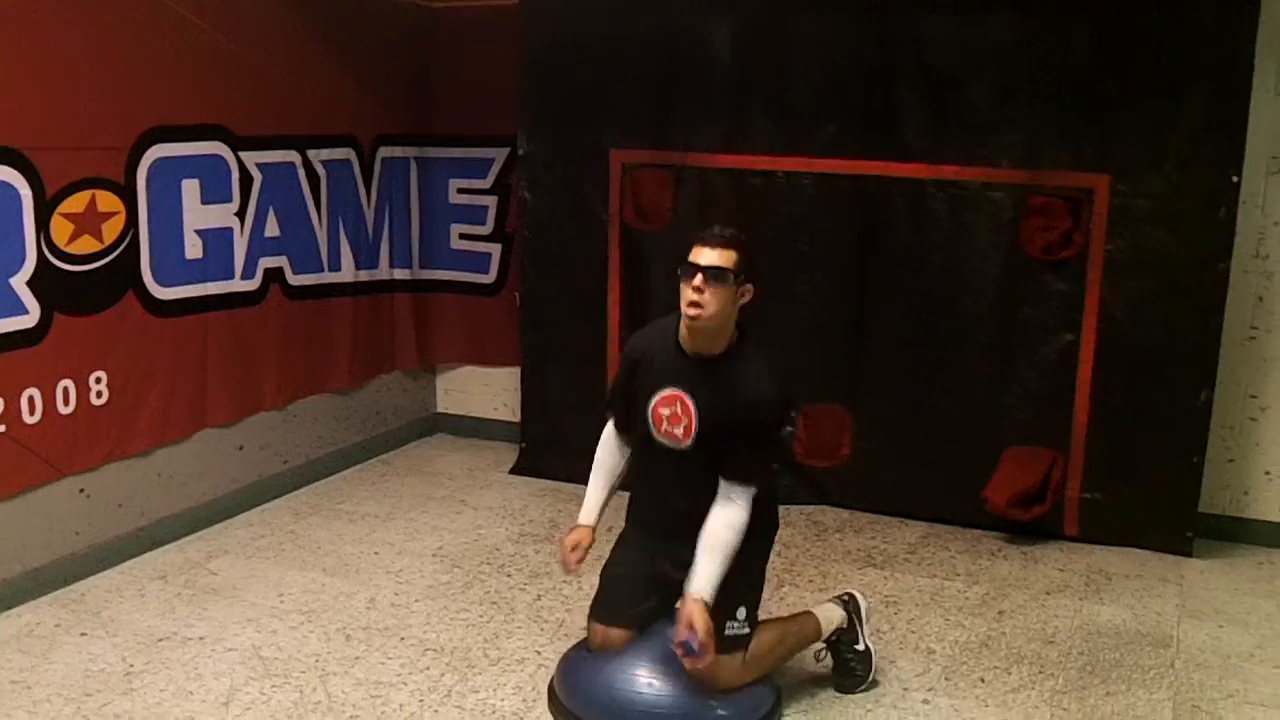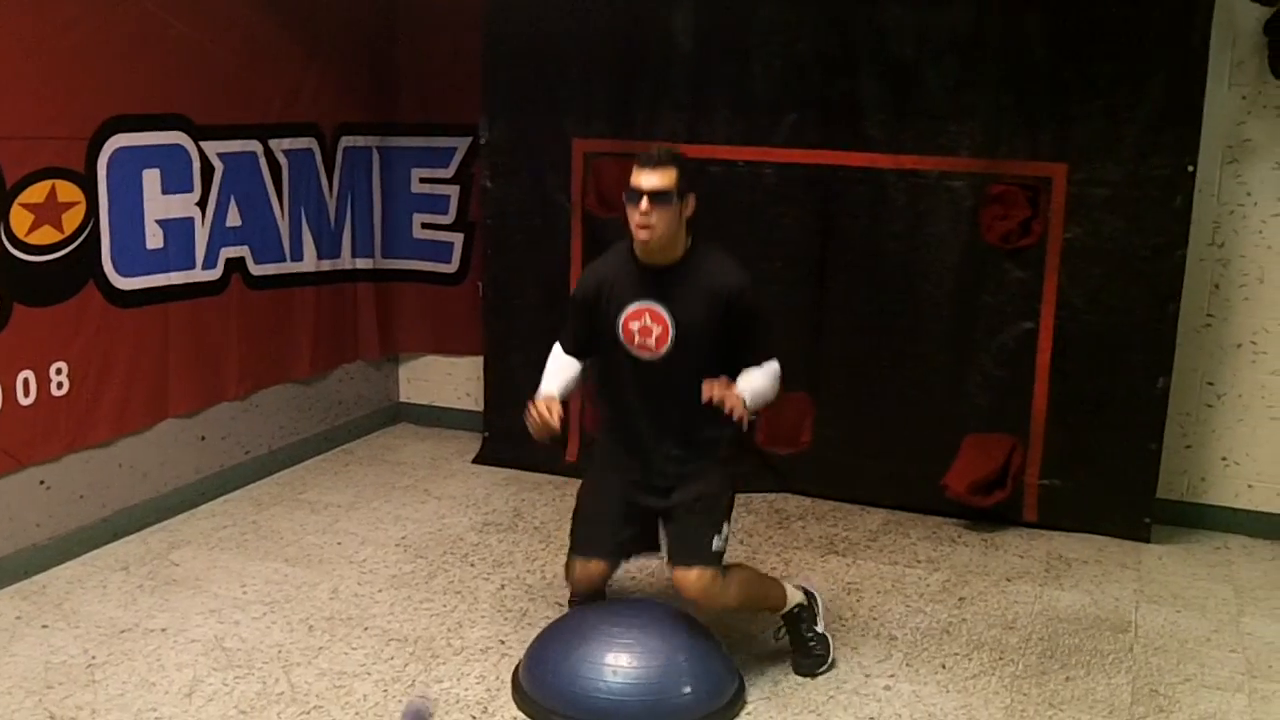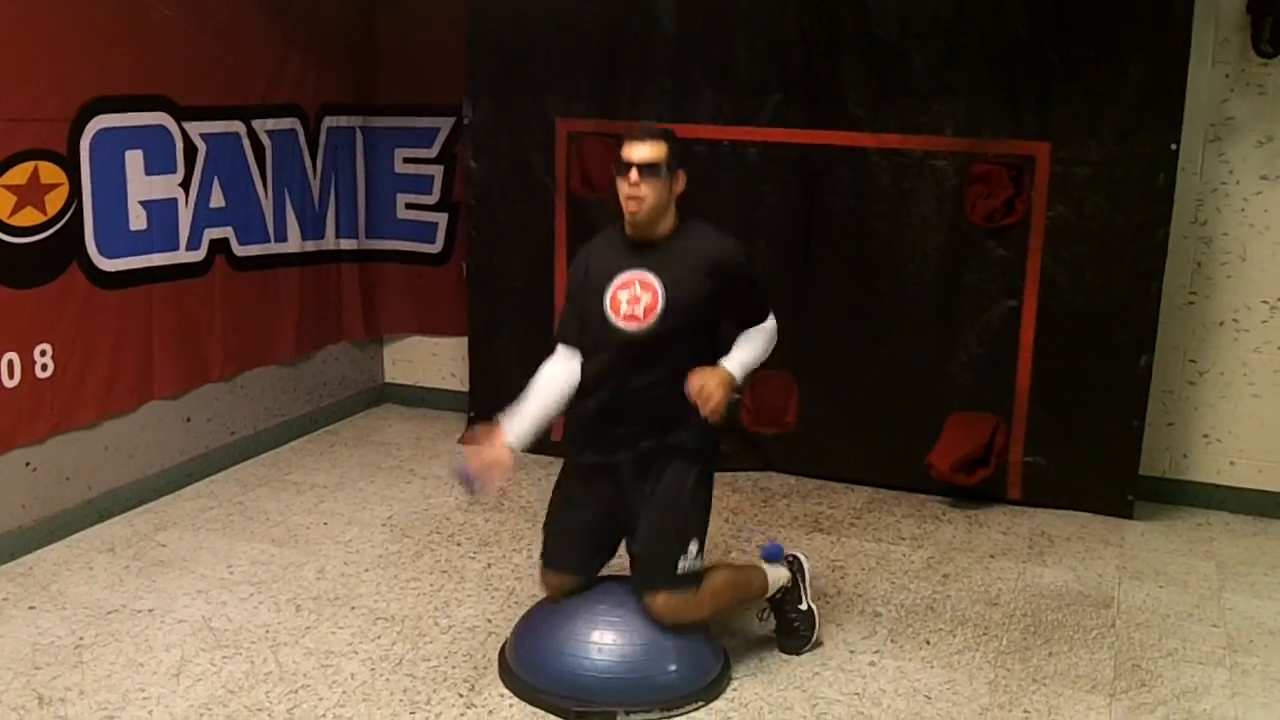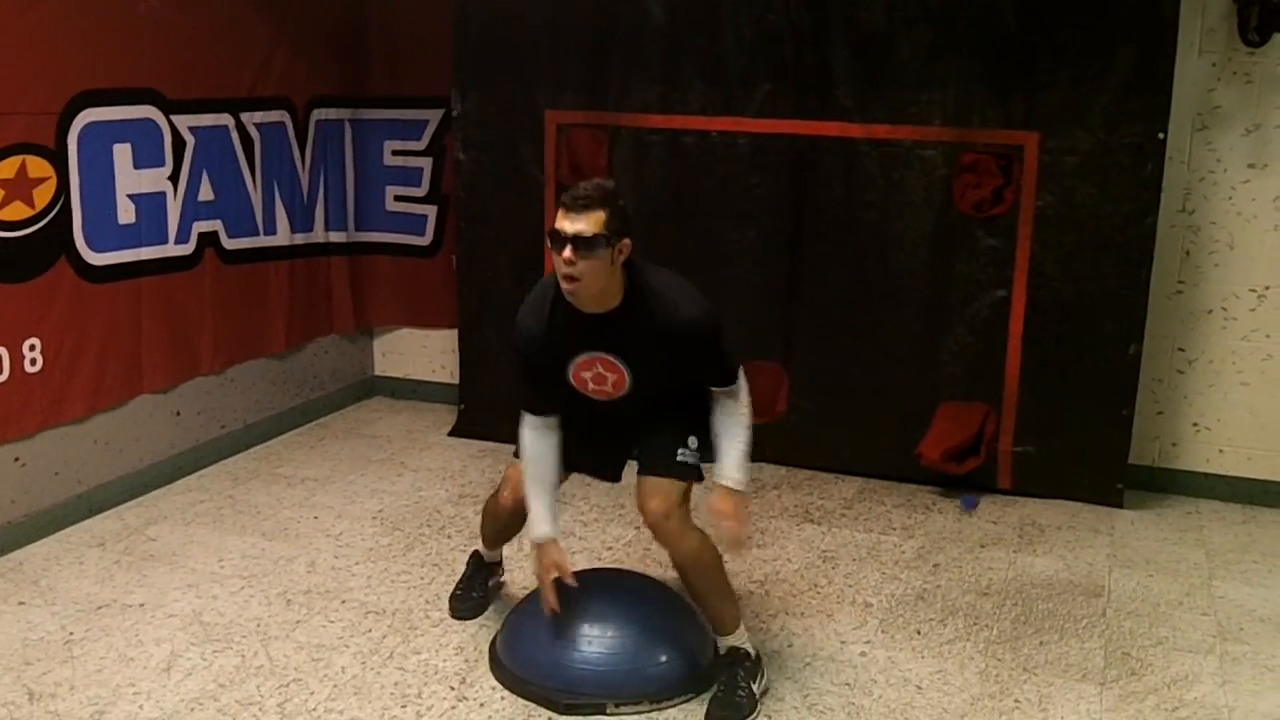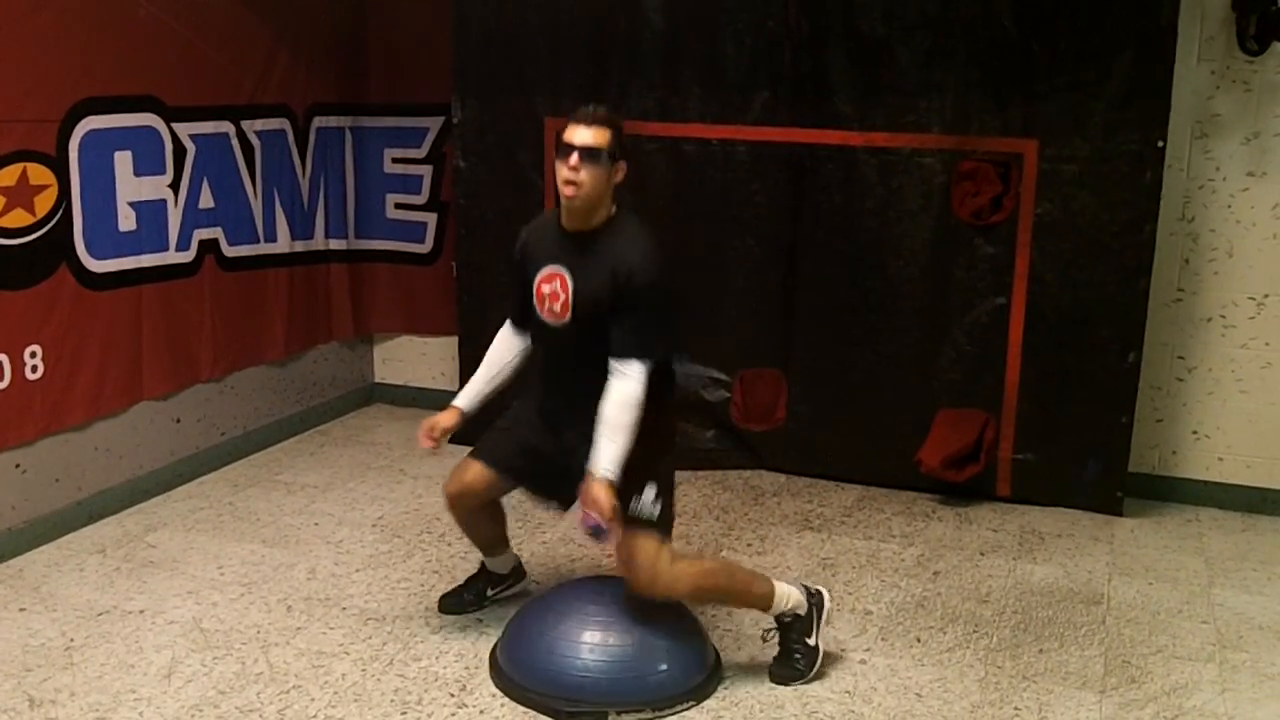
dt=1s
person 1, frame 1
left shoulder: (752, 389)
right shoulder: (645, 348)
left elbow: (734, 501)
right elbow: (619, 432)
left wrist: (701, 595)
right wrist: (588, 516)
left hip: (725, 531)
right hip: (655, 517)
left knee: (714, 669)
right knee: (604, 640)
left ankle: (835, 619)
right ankle: (652, 609)
person 1, frame 2
left shoulder: (722, 280)
right shoulder: (603, 276)
left elbow: (769, 371)
right elbow: (571, 350)
left wrist: (742, 393)
right wrist: (549, 393)
left hip: (698, 456)
right hip: (622, 451)
left knee: (698, 584)
right knee: (583, 575)
left ankle: (797, 604)
right ankle: (604, 583)
person 1, frame 3
left shoulder: (713, 254)
right shoulder: (594, 258)
left elbow: (763, 330)
right elbow: (570, 356)
left wrist: (727, 369)
right wrist: (513, 431)
left hip: (674, 451)
right hip: (594, 450)
left knee: (672, 607)
right knee: (562, 583)
left ankle: (781, 579)
person 1, frame 4
left shoulder: (678, 310)
right shoulder: (538, 319)
left elbow: (730, 391)
right elbow: (539, 422)
left wrist: (731, 481)
right wrist: (544, 538)
left hip: (666, 414)
right hip: (580, 409)
left knee: (662, 513)
right knee: (511, 498)
left ankle: (739, 651)
right ankle: (487, 562)
person 1, frame 5
left shoulder: (631, 257)
right shoulder: (535, 238)
left elbow: (629, 373)
right elbow: (518, 331)
left wrist: (604, 472)
right wrist: (463, 405)
left hip: (627, 422)
right hip: (552, 405)
left knee: (647, 572)
right knee: (465, 490)
left ankle: (798, 604)
right ankle: (502, 571)
